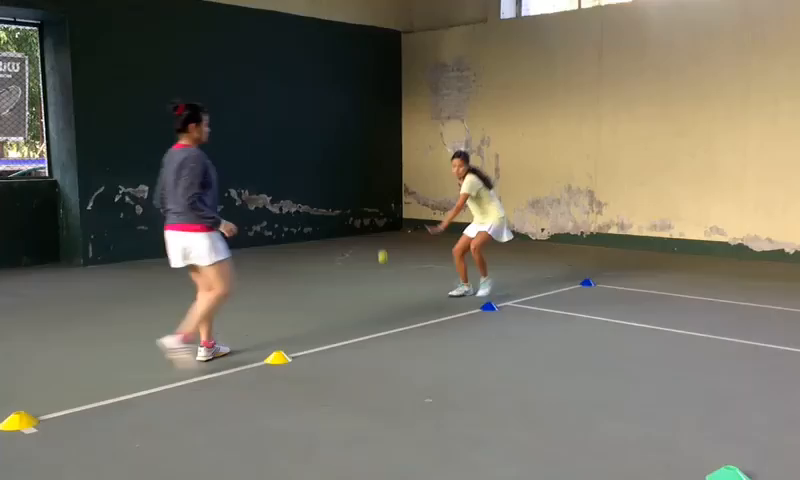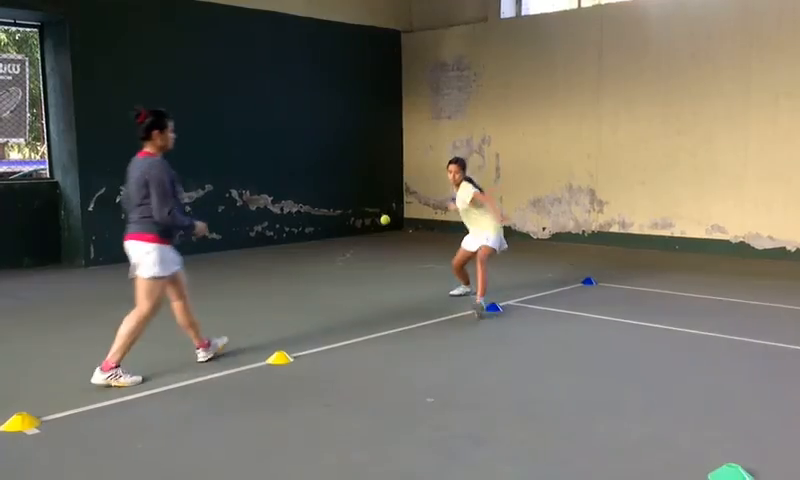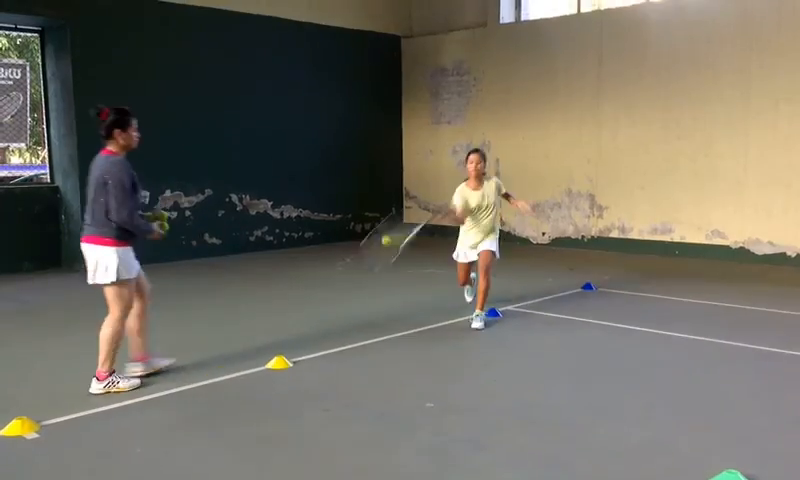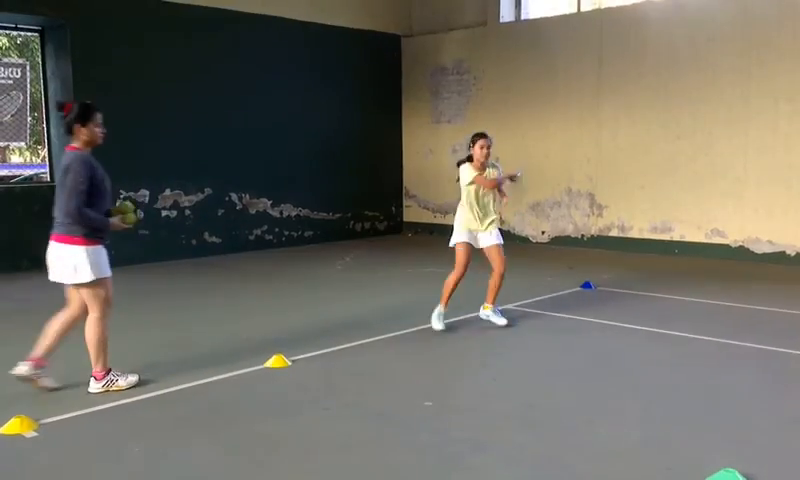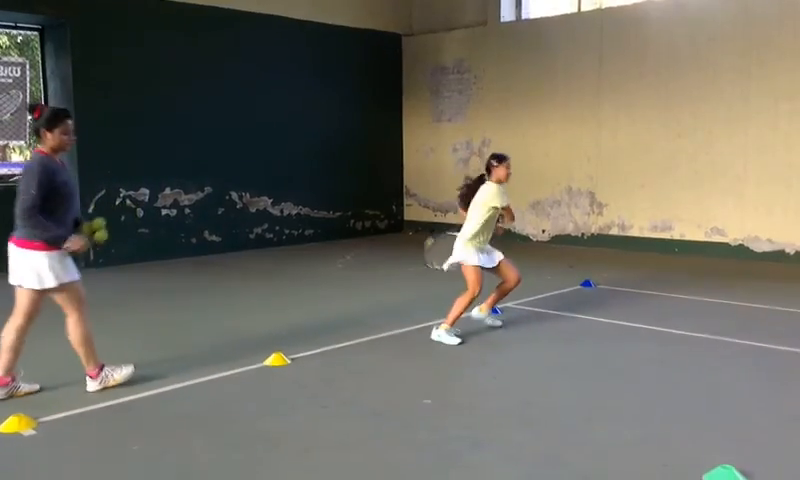
dt=0.2s
person 1, frame 1
left shoulder: (171, 156)
right shoulder: (195, 156)
left elbow: (159, 198)
right elbow: (189, 201)
right wrist: (218, 223)
left hip: (175, 231)
right hip: (198, 233)
left knee: (207, 289)
right knee: (220, 289)
left ankle: (207, 345)
right ankle: (181, 339)
person 1, frame 2
left shoulder: (139, 162)
right shoulder: (157, 166)
left elbow: (134, 204)
right elbow: (163, 214)
left wrist: (181, 221)
right wrist: (192, 225)
left hip: (144, 241)
right hip: (151, 243)
left knee: (180, 294)
right knee: (145, 308)
left ankle: (204, 346)
right ankle: (108, 369)
person 1, frame 3
left shoulder: (102, 161)
right shoulder: (118, 165)
right elbow: (122, 217)
left wrist: (143, 224)
right wrist: (150, 229)
left hip: (99, 243)
right hip: (109, 246)
left knee: (142, 296)
right knee: (120, 310)
left ankle: (141, 359)
right ankle: (103, 378)
person 1, frame 4
left shoulder: (78, 158)
right shoulder: (80, 161)
right elbow: (73, 209)
left wrist: (109, 215)
right wrist: (107, 222)
left hip: (64, 245)
right hip: (79, 245)
left knee: (78, 309)
right knee: (100, 308)
left ankle: (33, 363)
right ankle: (101, 376)
person 1, frame 5
left shoulder: (53, 164)
right shoulder: (39, 166)
right elbow: (27, 214)
left wrist: (79, 227)
right wrist: (64, 239)
left hip: (30, 251)
right hip: (39, 252)
right knee: (76, 310)
right ankle: (96, 374)
person 2, frame 1
left shoulder: (470, 181)
right shoulder: (467, 179)
left elbow: (458, 207)
left wrist: (443, 225)
left hip: (493, 220)
right hip: (481, 220)
left knee: (475, 246)
right knee: (457, 251)
left ankle: (485, 280)
right ankle: (465, 285)
person 2, frame 2
left shoulder: (466, 188)
right shoulder: (459, 189)
left elbow: (484, 197)
left wrist: (497, 214)
right wrist: (456, 206)
left hip: (490, 232)
right hip: (475, 233)
left knee: (480, 261)
right knee: (456, 264)
left ankle: (480, 300)
right ankle: (467, 286)
person 2, frame 3
left shoulder: (494, 183)
right shoulder: (461, 190)
left elbow: (507, 197)
right elbow: (459, 220)
left wrist: (519, 204)
right wrist: (458, 214)
left hip: (489, 237)
right hip: (468, 238)
left knee: (483, 269)
right knee: (463, 280)
left ankle: (479, 314)
right ankle: (471, 281)
person 2, frame 4
left shoulder: (494, 168)
right shoulder: (465, 169)
left elbow: (498, 185)
right elbow: (489, 184)
left wrist: (502, 193)
right wrist: (508, 177)
left hip: (488, 225)
right hip: (466, 224)
left knee: (499, 267)
right knee: (460, 269)
left ankle: (489, 309)
right ankle: (441, 309)
person 2, frame 5
left shoulder: (487, 188)
right shoulder: (495, 191)
left elbow: (464, 206)
right elbow: (510, 218)
right wrist: (498, 221)
left hip: (482, 246)
right hip: (469, 245)
left knee: (513, 278)
right knee: (474, 290)
left ankle: (483, 310)
right ankle: (443, 329)
